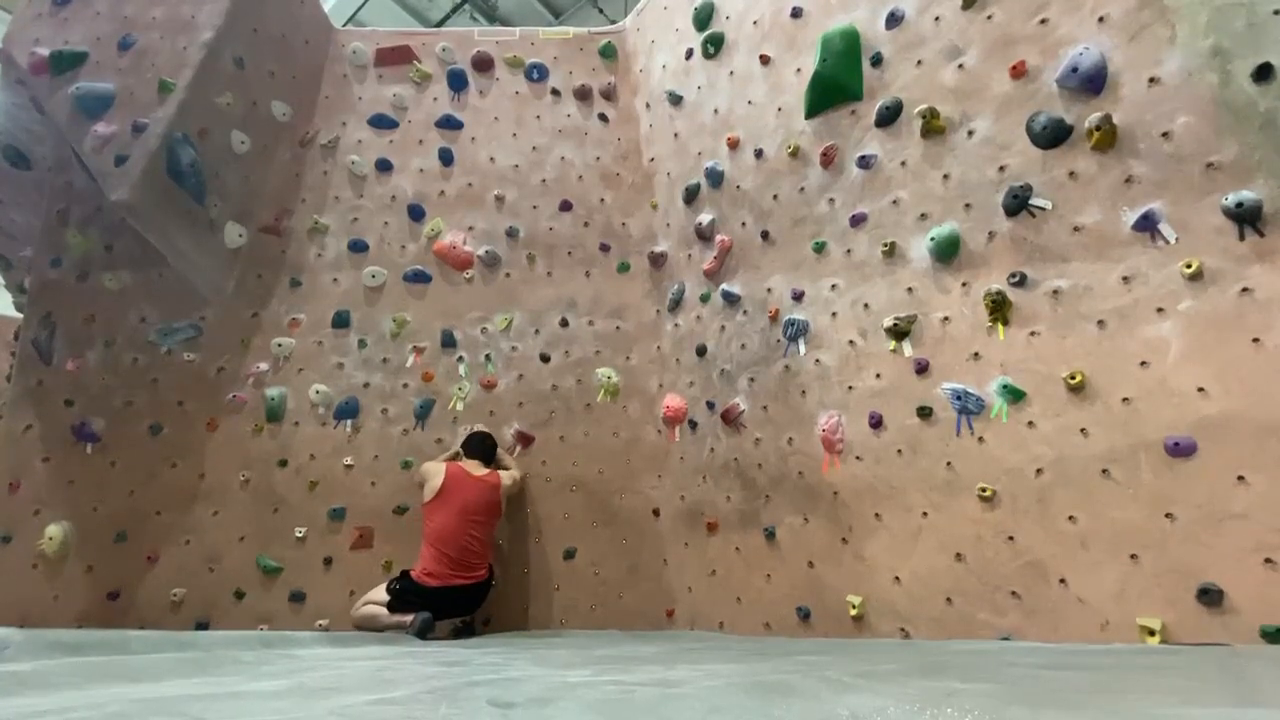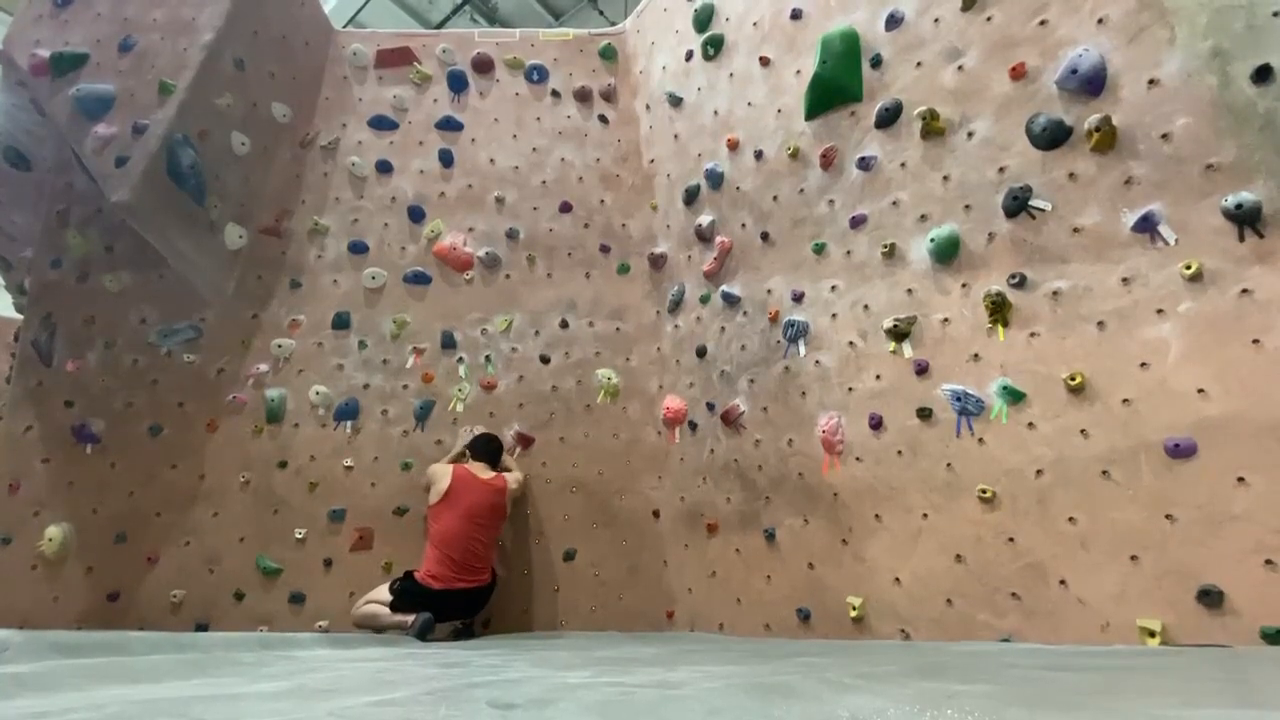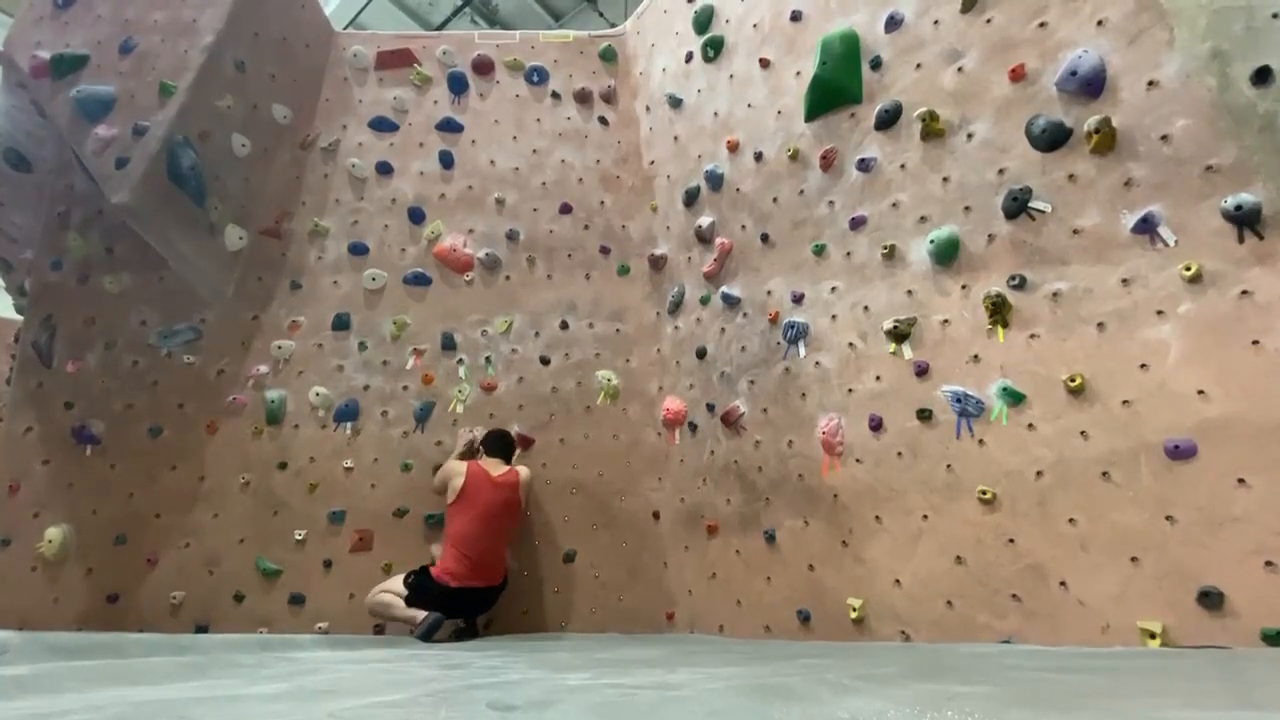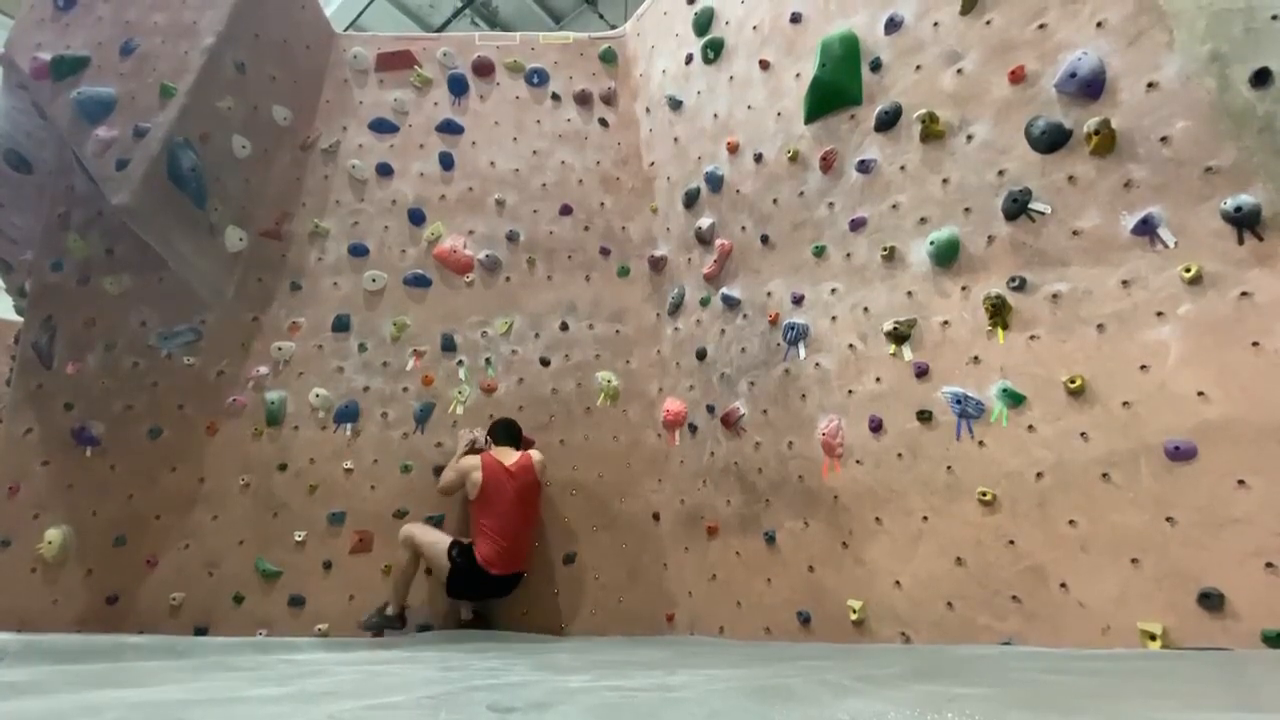
dt=0.4s
person 1, frame 1
left shoulder: (434, 472)
right shoulder: (502, 482)
right elbow: (515, 471)
left wrist: (456, 449)
right wrist: (489, 446)
left hip: (429, 589)
right hip: (475, 592)
left knee: (359, 613)
left ankle: (411, 619)
right ankle: (464, 622)
person 1, frame 2
left shoulder: (442, 474)
right shoulder: (509, 485)
left wrist: (457, 449)
right wrist: (491, 446)
left hip: (433, 591)
right hip: (478, 596)
left knee: (360, 612)
left ankle: (412, 620)
right ankle: (466, 622)
person 1, frame 3
left shoulder: (457, 470)
right shoulder: (522, 477)
left elbow: (437, 486)
left wrist: (459, 451)
left hip: (448, 588)
right hip: (489, 593)
left knee: (374, 600)
left ankle: (422, 616)
right ankle: (470, 623)
person 1, frame 4
left shoulder: (473, 465)
right shoulder: (537, 461)
left elbow: (443, 487)
left wrist: (461, 450)
left hip: (481, 574)
right hip: (513, 578)
left knee: (410, 533)
right knee: (440, 543)
left ankle: (393, 612)
right ankle: (471, 620)
